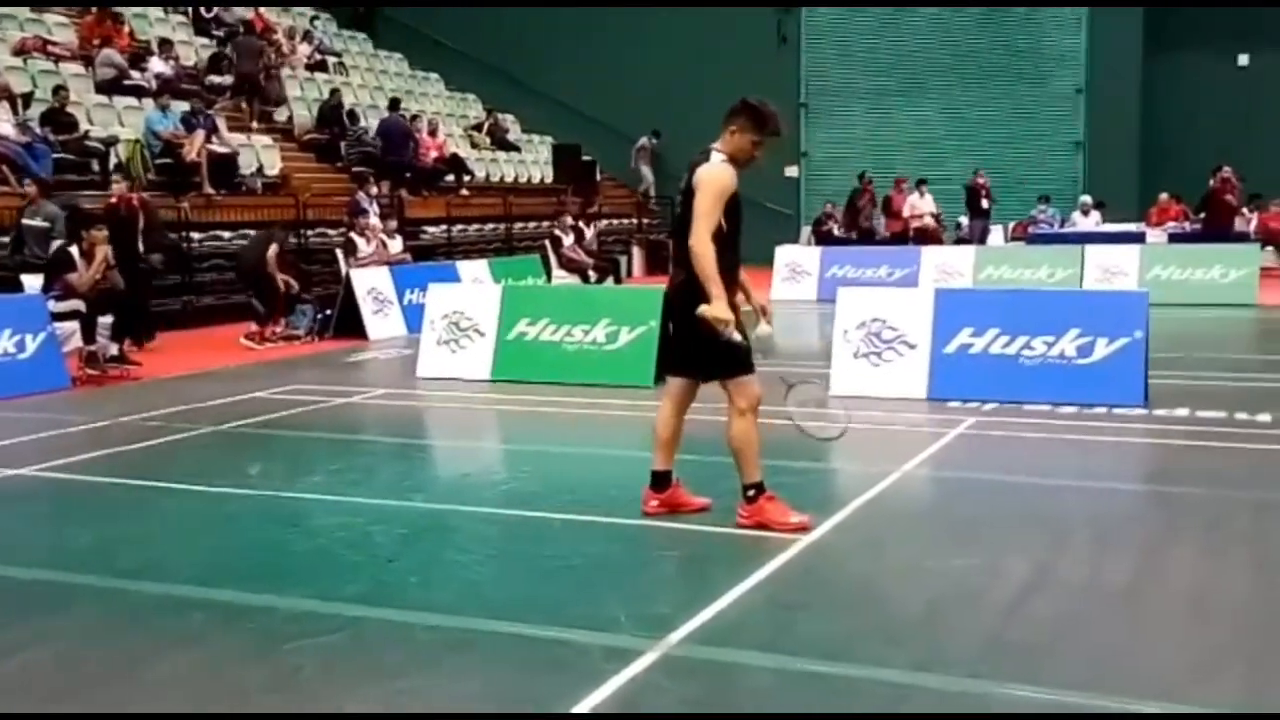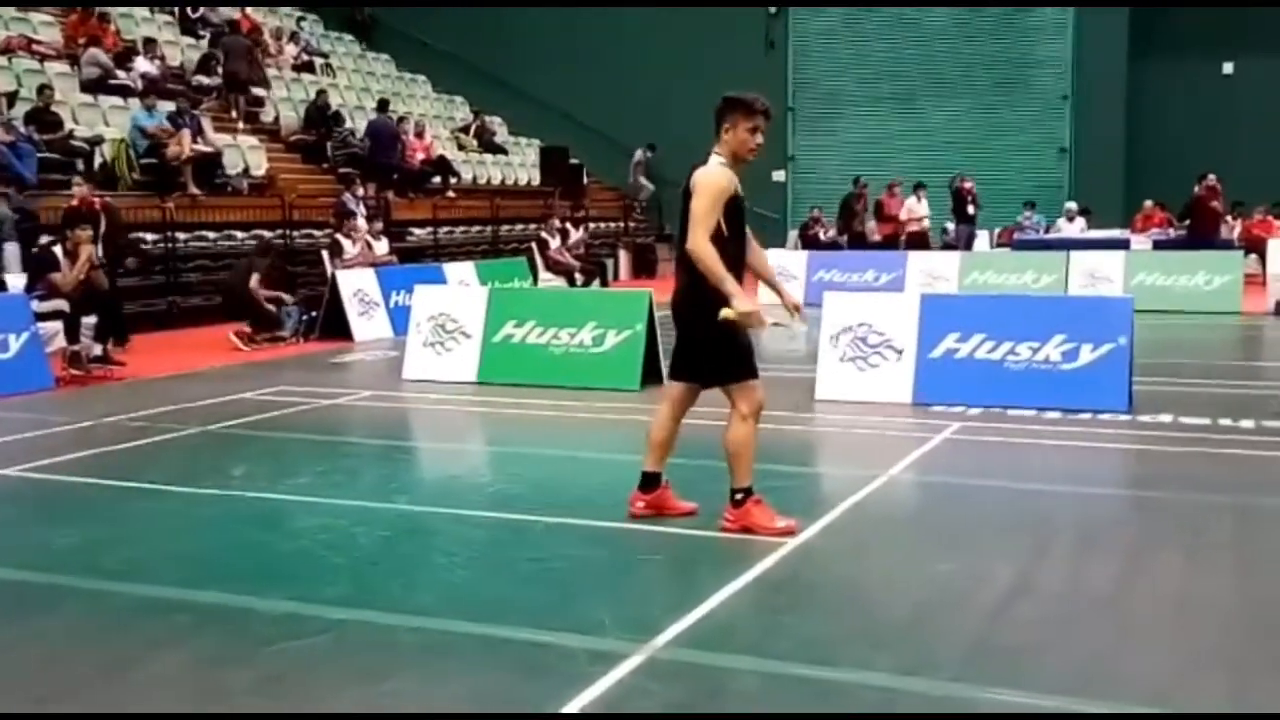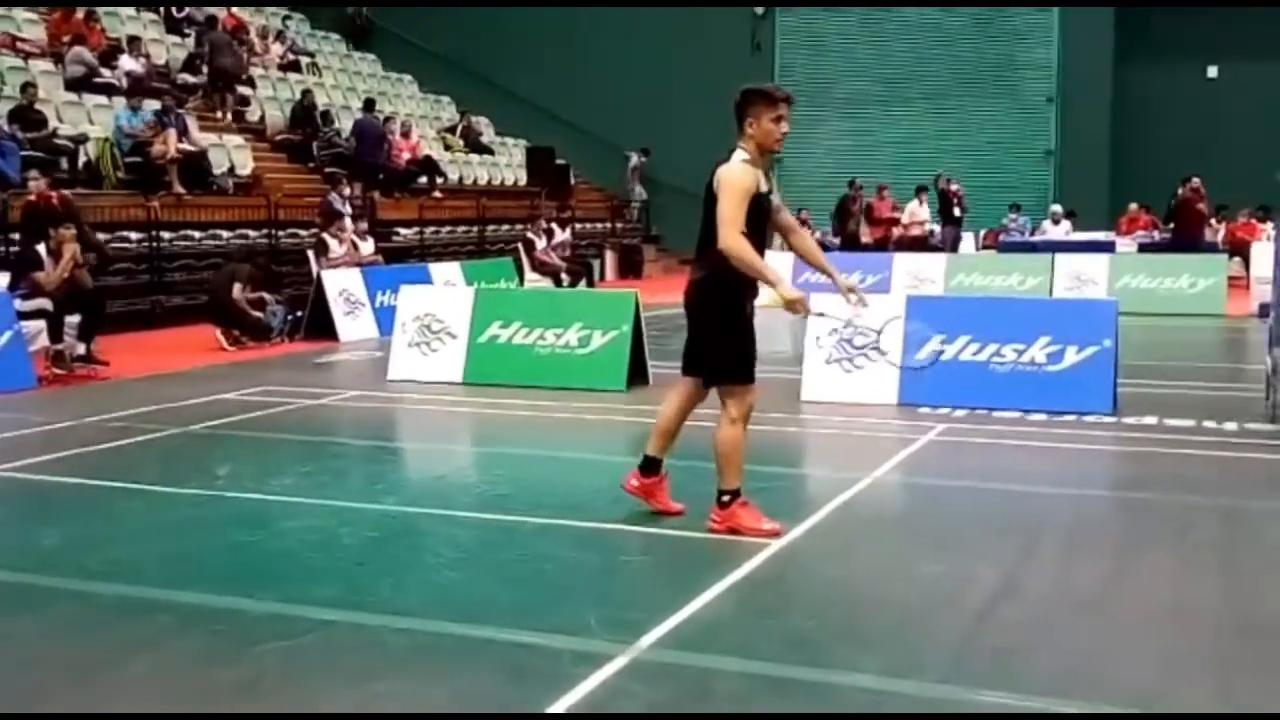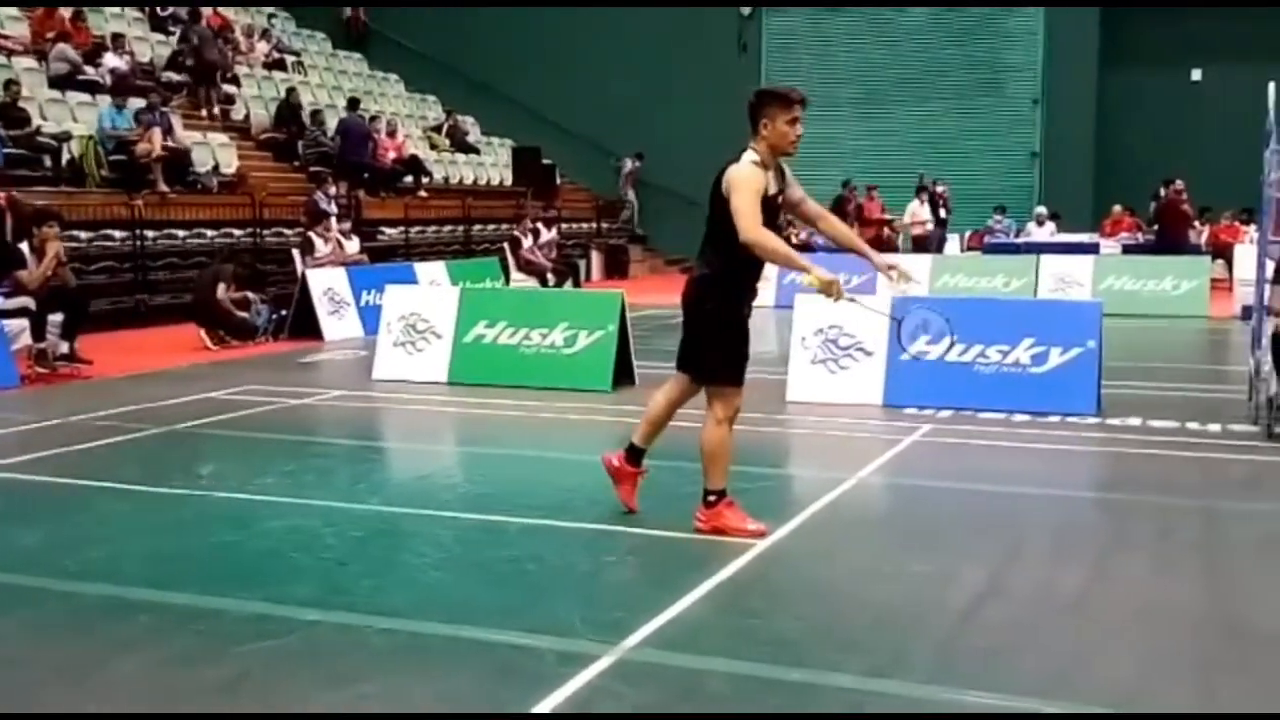
dt=0.3s
person 1, frame 1
left shoulder: (707, 170)
right shoulder: (718, 173)
right elbow: (700, 241)
left wrist: (750, 293)
right wrist: (719, 299)
left hip: (688, 299)
right hip: (703, 303)
left knee: (678, 393)
right knee: (746, 397)
left ankle: (661, 489)
right ankle: (755, 501)
person 1, frame 2
left shoulder: (725, 178)
right shoulder: (715, 177)
left elbow: (745, 246)
right elbow: (697, 244)
left wrist: (781, 291)
right wrist: (736, 295)
left hip: (698, 304)
right hip: (711, 305)
left knee: (678, 397)
right knee: (748, 401)
left ankle: (650, 490)
right ankle: (742, 506)
person 1, frame 3
left shoulder: (760, 173)
right shoulder: (736, 173)
left elbow: (792, 230)
right elbow: (729, 242)
left wrist: (836, 276)
right wrist: (779, 285)
left hip: (716, 296)
right hip: (720, 298)
left knee: (692, 388)
right knee: (738, 403)
left ankle: (648, 473)
right ankle: (728, 507)
person 1, frame 4
left shoulder: (779, 174)
right shoulder: (745, 174)
left elbow: (820, 217)
right elbow: (751, 234)
left wrist: (872, 256)
right wrist: (811, 269)
left hip: (722, 295)
right hip: (717, 297)
left knee: (685, 383)
right knee: (725, 404)
left ankle: (628, 461)
right ankle: (714, 507)
